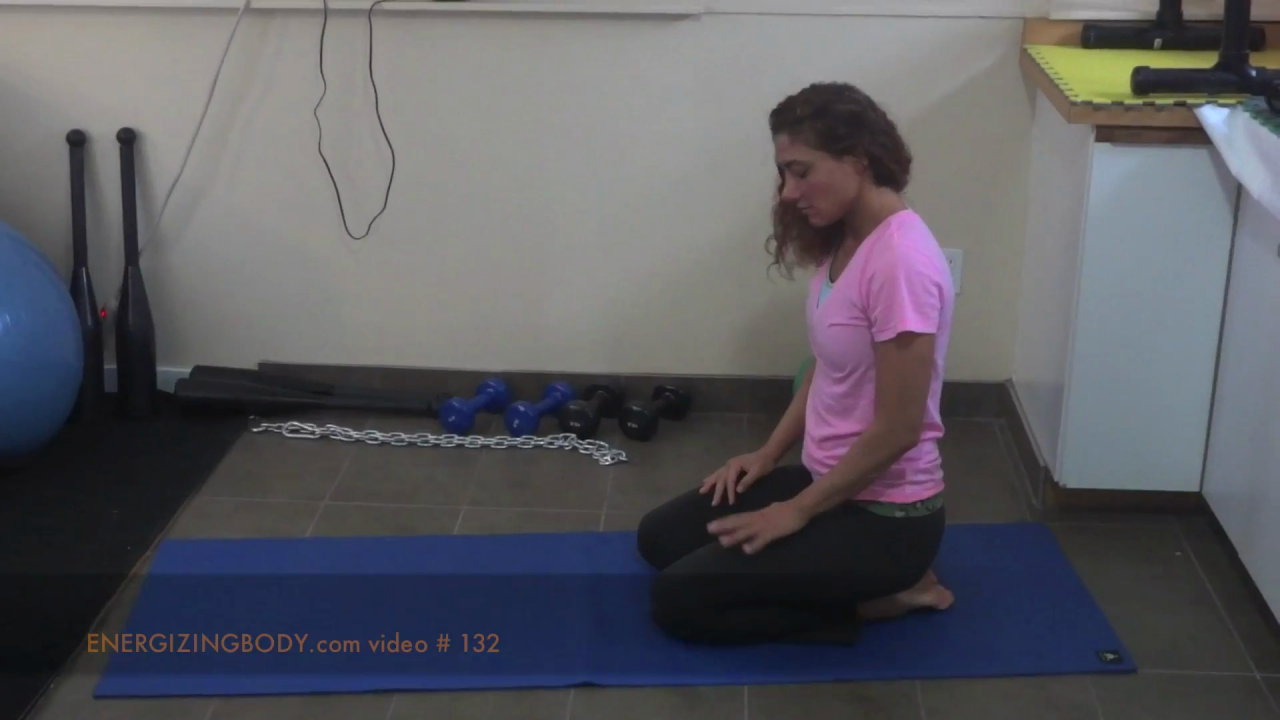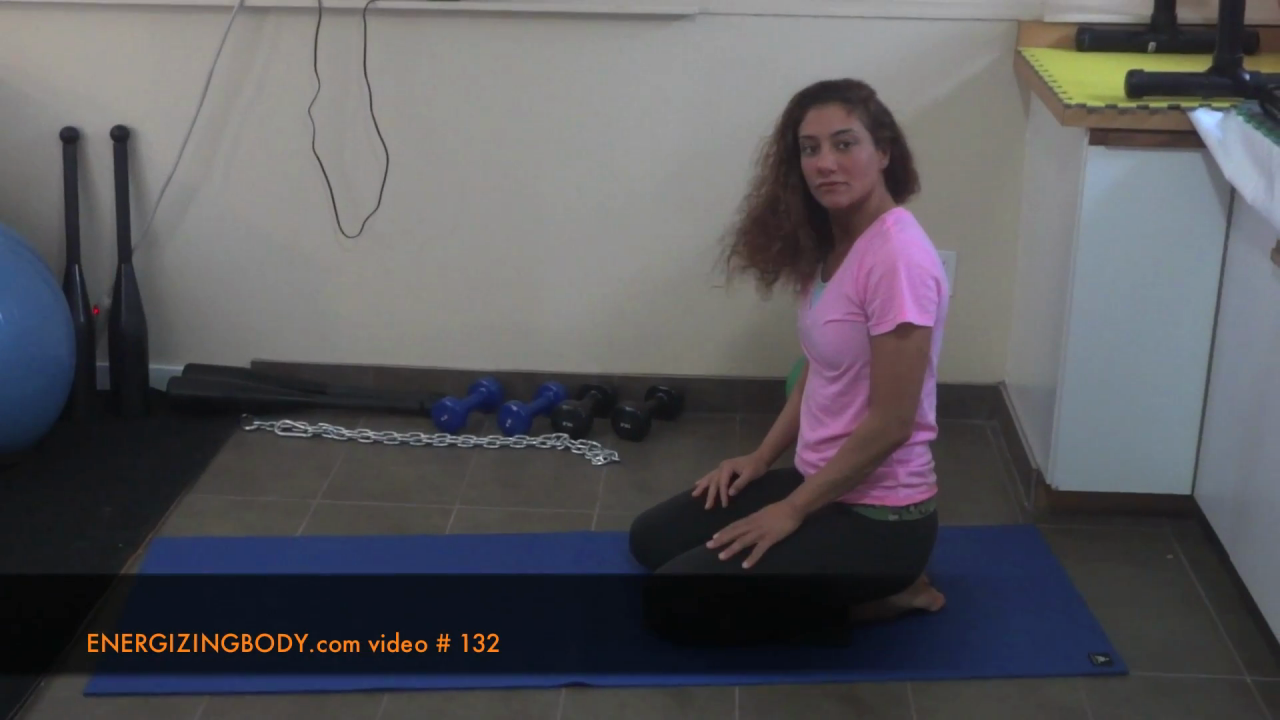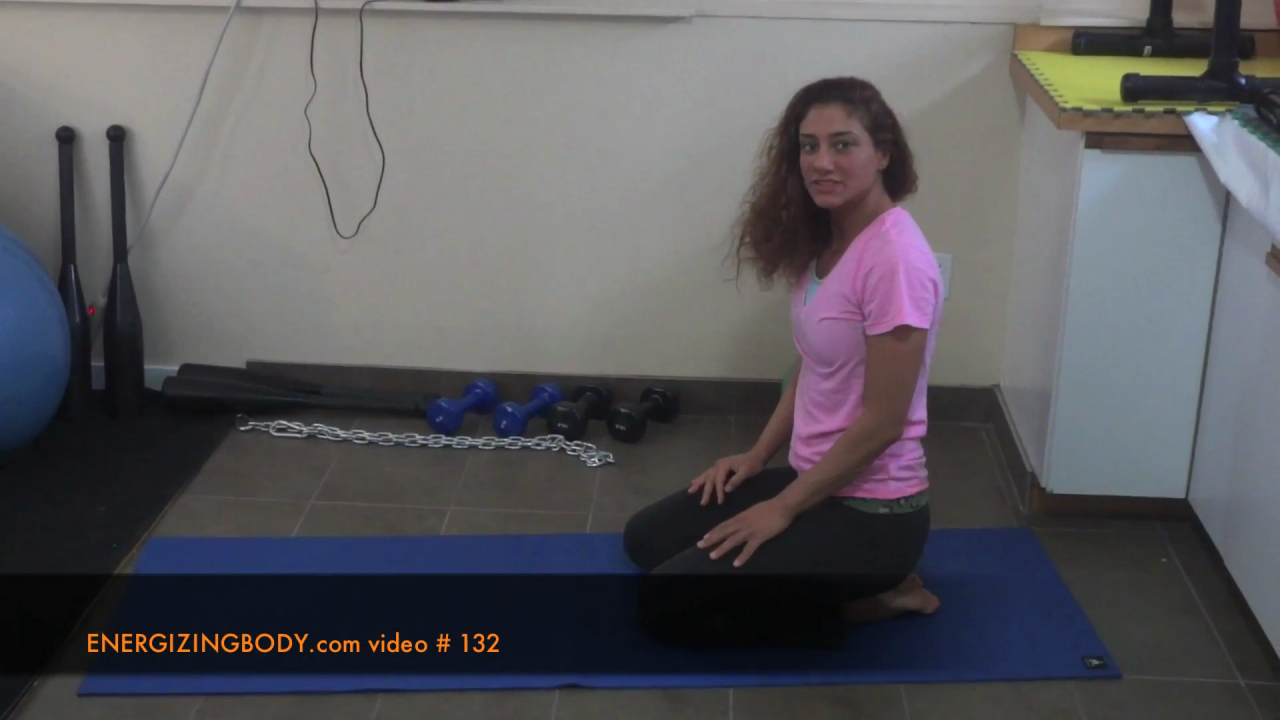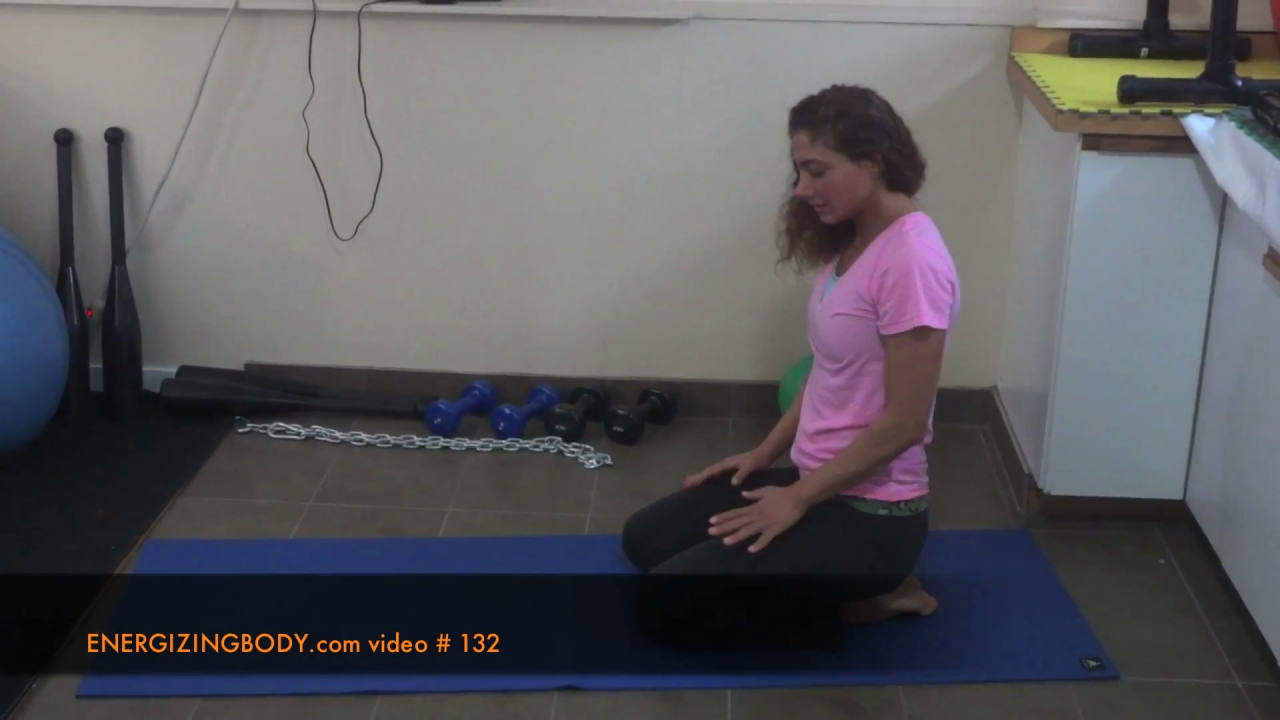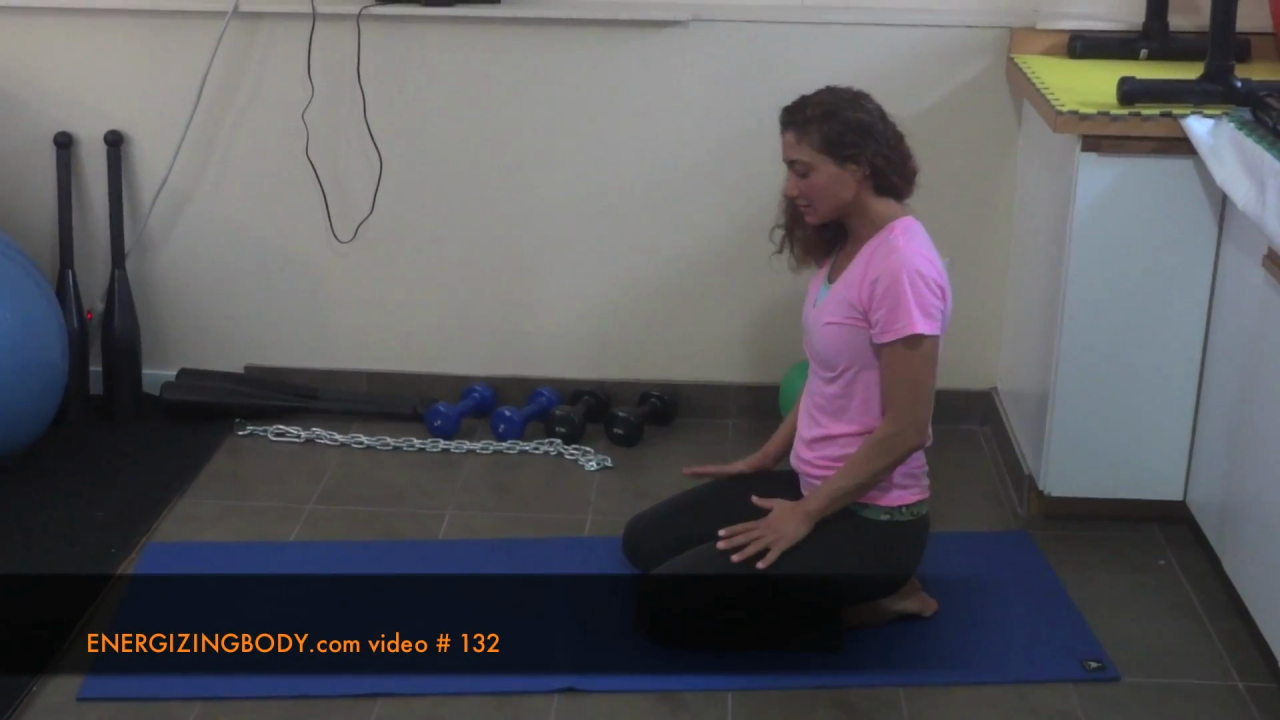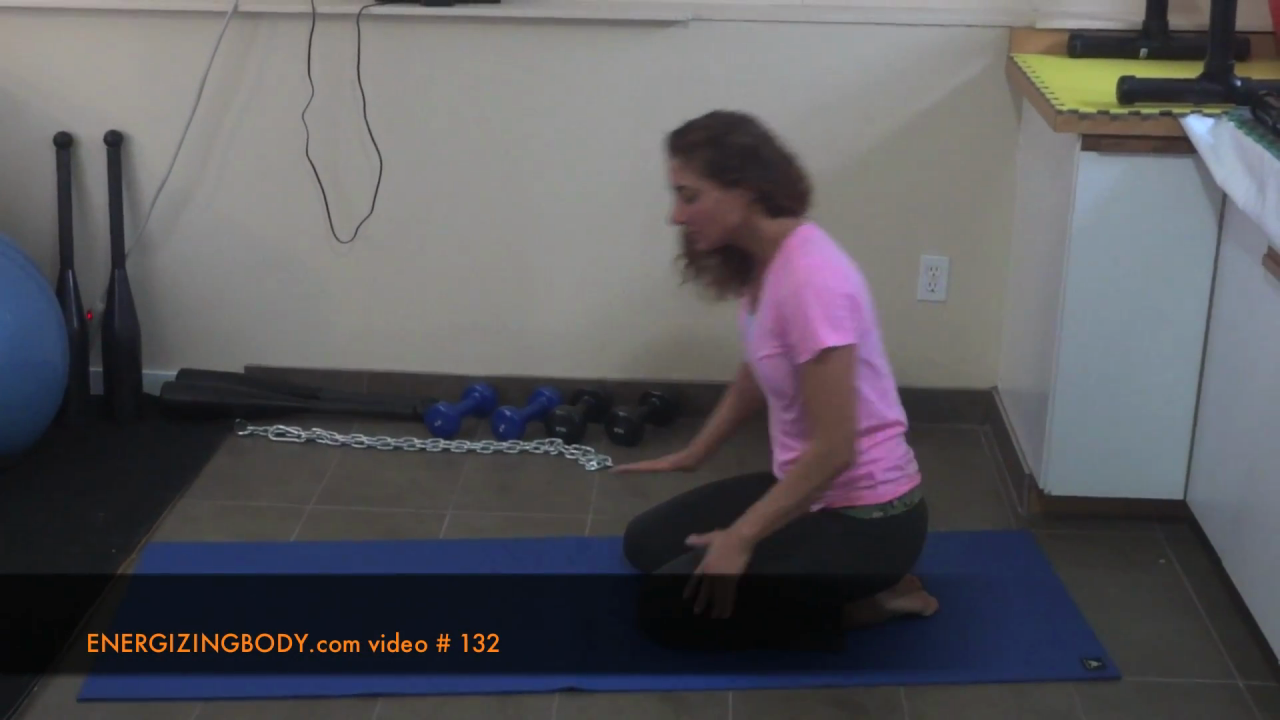
dt=0.4s
person 1, frame 1
left shoulder: (900, 262)
right shoulder: (843, 242)
left elbow: (899, 430)
left wrist: (798, 511)
right wrist: (768, 454)
left hip: (885, 513)
right hip: (832, 479)
left knee: (679, 602)
right knee: (659, 537)
left ankle: (885, 593)
right ankle: (868, 579)
person 1, frame 2
left shoulder: (897, 258)
right shoulder: (831, 242)
left elbow: (891, 425)
left wrist: (793, 511)
right wrist: (761, 459)
left hip: (880, 517)
right hip: (826, 482)
left knee: (673, 603)
right knee: (651, 539)
left ankle: (877, 595)
right ankle: (855, 582)
person 1, frame 3
left shoulder: (895, 259)
right shoulder: (826, 241)
left elbow: (883, 422)
left wrist: (784, 509)
right wrist: (757, 457)
left hip: (872, 511)
right hip: (819, 477)
left knee: (669, 605)
right knee: (646, 539)
left ankle: (872, 594)
right ankle: (853, 579)
person 1, frame 4
left shoulder: (911, 262)
right shoulder: (854, 242)
left elbow: (905, 424)
left wrist: (798, 500)
right wrist: (763, 455)
left hip: (871, 512)
right hip: (820, 479)
left knee: (667, 605)
right knee: (645, 539)
left ankle: (866, 598)
right ankle: (853, 581)
person 1, frame 5
left shoulder: (900, 267)
right shoulder: (846, 245)
left elbow: (906, 431)
left wrist: (806, 516)
right wrist: (767, 457)
left hip: (871, 517)
right hip: (817, 482)
left knee: (667, 606)
right knee: (645, 541)
left ankle: (864, 597)
right ankle: (846, 582)
person 1, frame 6
left shoulder: (807, 281)
right shoulder: (761, 259)
left elbow: (830, 447)
left wrist: (740, 537)
right wrist: (695, 450)
left hip: (868, 518)
right hip: (814, 493)
left knee: (673, 608)
right knee: (645, 544)
left ankle: (855, 602)
right ankle: (855, 578)
